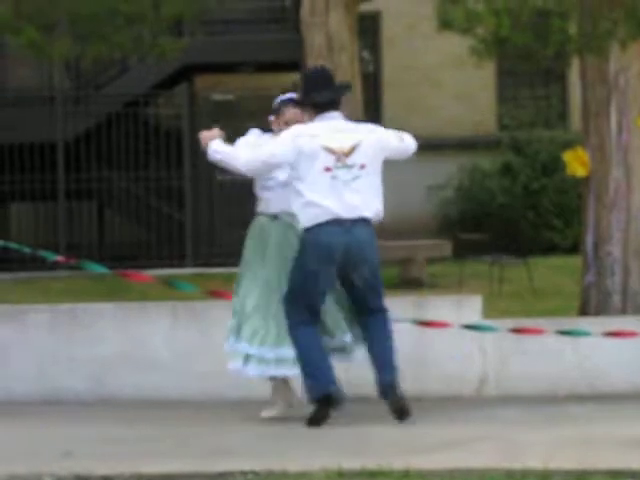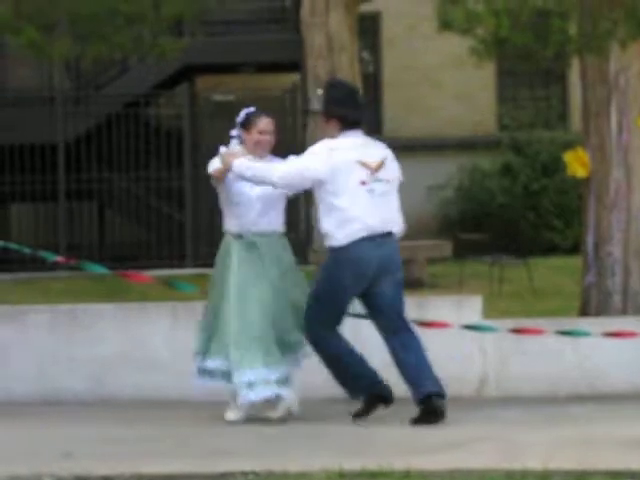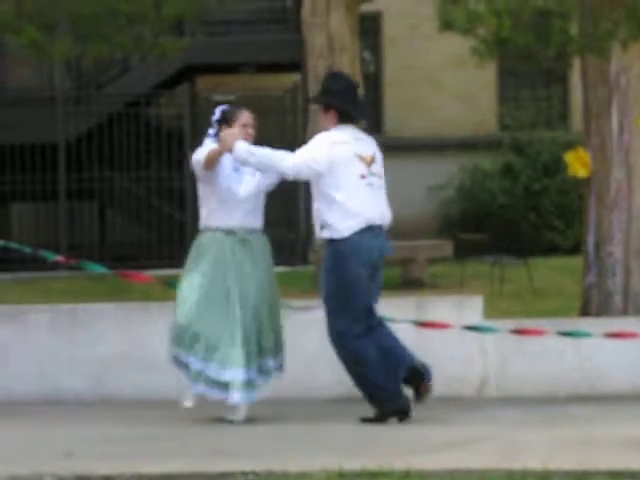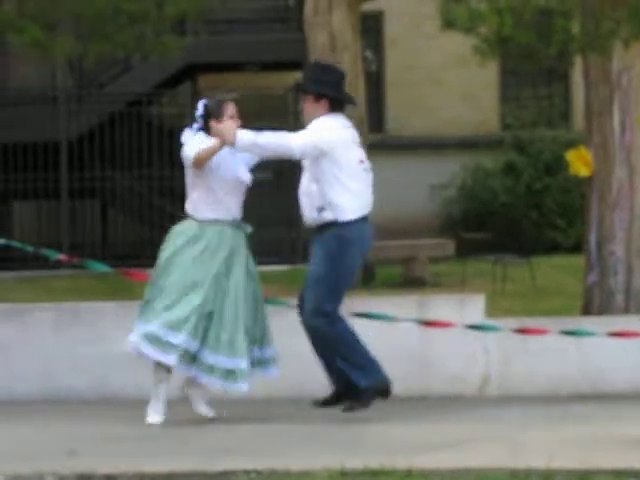
dt=0.2s
person 1, frame 1
left shoulder: (300, 136)
right shoulder: (370, 134)
left elbow: (250, 163)
right elbow: (406, 145)
left wrist: (214, 144)
left hip: (321, 239)
right hip: (362, 236)
left knee: (301, 318)
right knee: (371, 312)
left ankle: (323, 392)
right ankle: (390, 388)
person 1, frame 2
left shoulder: (327, 151)
right shoulder: (381, 151)
left elbow: (284, 177)
left wrist: (239, 164)
left hip: (349, 256)
right hip: (386, 250)
left knee: (317, 328)
right knee: (396, 328)
left ankle: (373, 389)
right ankle: (430, 397)
person 1, frame 3
left shoulder: (328, 144)
right shoulder: (365, 144)
left elbow: (290, 167)
left wrist: (239, 148)
left hip: (346, 248)
right hip: (371, 242)
left knee: (346, 331)
right knee: (363, 320)
left ankle: (391, 401)
right ankle: (409, 370)
person 1, frame 4
left shoulder: (327, 129)
right shoulder: (341, 132)
left elbow: (295, 144)
left wrist: (243, 137)
right wrist: (264, 147)
left hip: (342, 236)
right hip: (336, 234)
left knee: (319, 314)
right knee: (311, 310)
left ankle: (371, 381)
right ankle: (350, 382)
person 2, frame 1
right shoulder: (259, 144)
right elbow: (227, 159)
left hip: (304, 236)
right hip: (268, 233)
right knee: (268, 306)
right ankle: (283, 392)
person 2, frame 2
right shoulder: (224, 164)
right elbow: (217, 175)
left hip: (272, 253)
right hip: (237, 253)
left knee: (266, 321)
right knee: (239, 323)
person 2, frame 3
right shoulder: (205, 157)
right elbow: (207, 160)
left hip: (251, 251)
right hip: (215, 250)
left knee: (247, 324)
right knee: (199, 321)
left ankle: (240, 396)
right ankle: (199, 382)
person 2, frame 4
left shoulder: (235, 151)
right shoulder: (199, 150)
right elbow: (200, 156)
right wrist: (221, 140)
left hip: (228, 242)
right hip: (198, 239)
left knee: (229, 314)
right knee: (179, 313)
left ankle: (195, 388)
right ankle: (158, 398)
